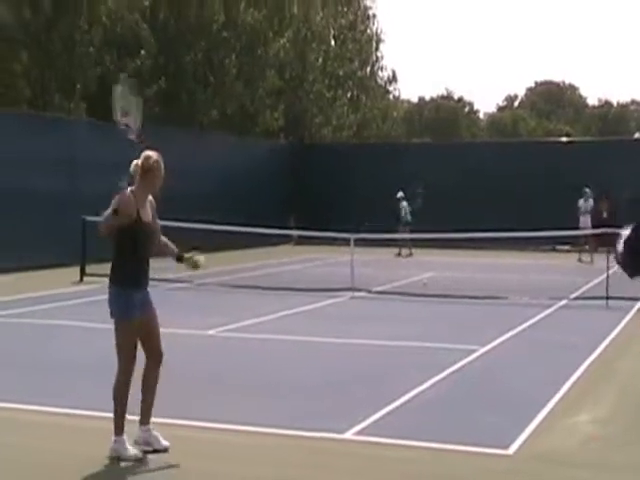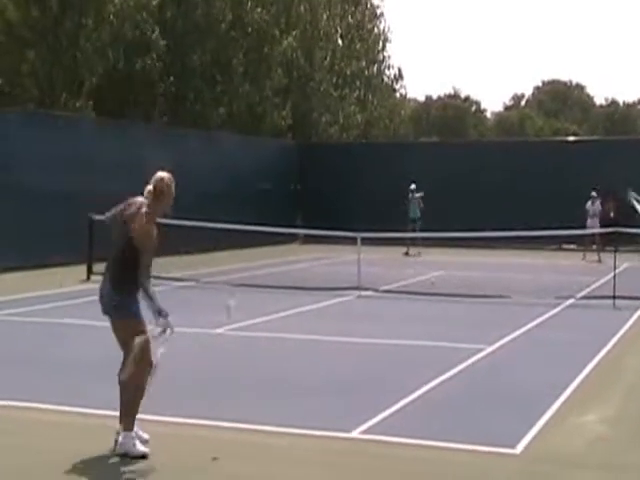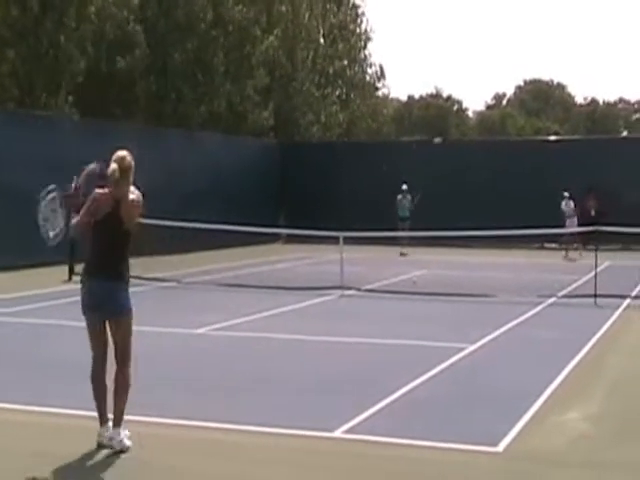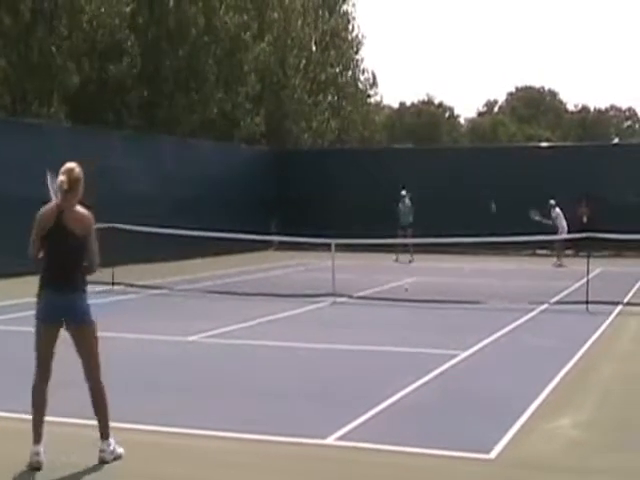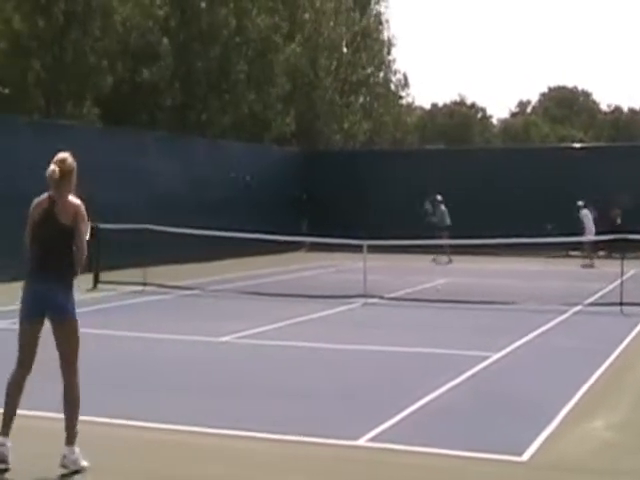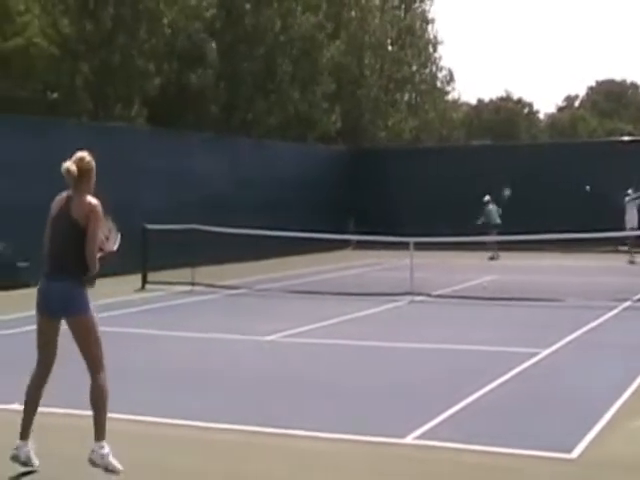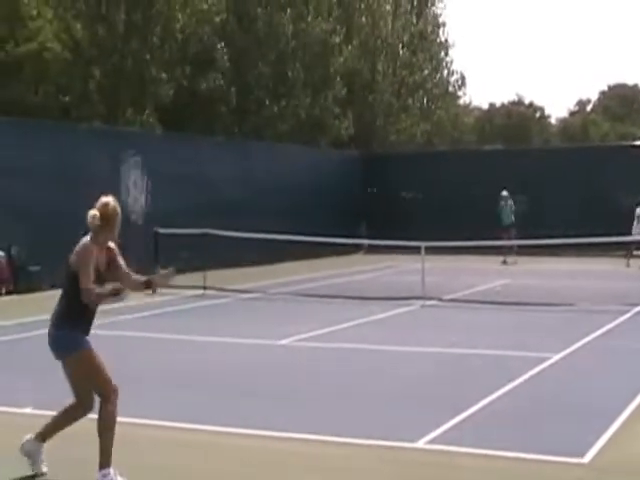
dt=0.5s
person 1, frame 1
left shoulder: (149, 202)
right shoulder: (127, 198)
right elbow: (105, 228)
left wrist: (180, 256)
right wrist: (115, 212)
left hip: (140, 290)
right hip: (123, 291)
left knee: (155, 356)
right knee: (127, 366)
left ankle: (145, 429)
right ankle: (118, 440)
person 1, frame 2
left shoulder: (136, 205)
right shoulder: (148, 230)
left elbow: (110, 218)
right elbow: (142, 277)
right wrist: (155, 305)
left hip: (109, 291)
right hip: (123, 296)
left knee: (131, 359)
right knee: (143, 363)
left ankle: (126, 427)
right ankle: (126, 437)
person 1, frame 3
left shoulder: (98, 197)
right shoulder: (135, 203)
left elbow: (76, 227)
right wrist: (125, 184)
left hip: (91, 285)
right hip: (115, 288)
left knee: (99, 357)
right knee: (123, 362)
left ankle: (104, 428)
right ankle: (116, 431)
person 1, frame 4
left shoulder: (44, 213)
right shoulder: (84, 216)
left elbow: (33, 253)
right elbow: (93, 263)
left hip: (47, 297)
right hip: (73, 298)
left knee: (42, 374)
right knee: (93, 375)
left ankle: (37, 448)
right ankle: (106, 443)
person 1, frame 5
left shoulder: (37, 204)
right shoulder: (75, 206)
left elbow: (29, 246)
right elbow: (81, 255)
left hip: (33, 289)
right hip: (59, 292)
right knee: (70, 375)
right ankle: (70, 451)
person 1, frame 6
left shoulder: (58, 202)
right shoulder: (91, 205)
left elbow: (48, 246)
right elbow: (91, 257)
right wrist: (89, 272)
left hip: (47, 288)
right hip: (70, 291)
left knee: (42, 368)
right knee: (97, 369)
left ankle: (22, 446)
right ankle: (100, 449)
person 1, frame 7
left shoulder: (109, 249)
right shoulder: (87, 248)
left elbow: (129, 279)
right elbow: (89, 296)
left wrist: (150, 282)
right wrist: (116, 287)
left hip: (67, 332)
right hip: (68, 333)
left knee: (83, 402)
right knee: (109, 394)
left ankle: (34, 443)
